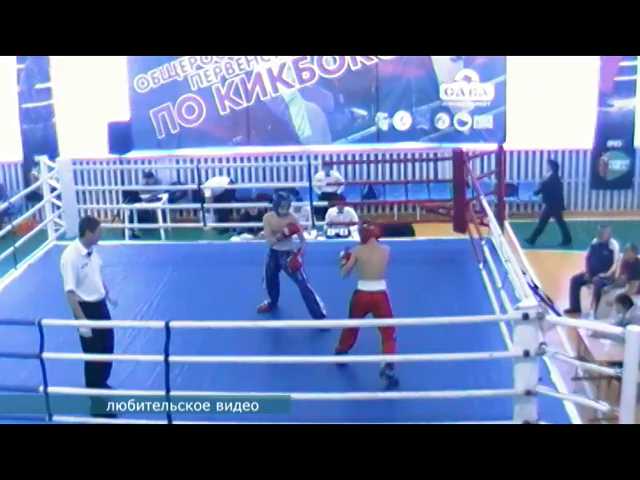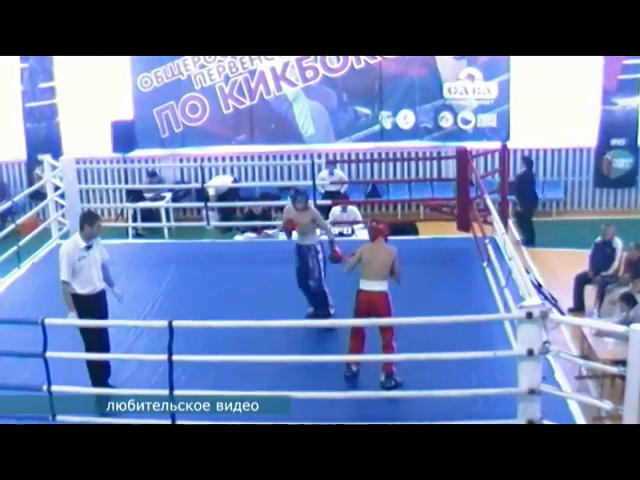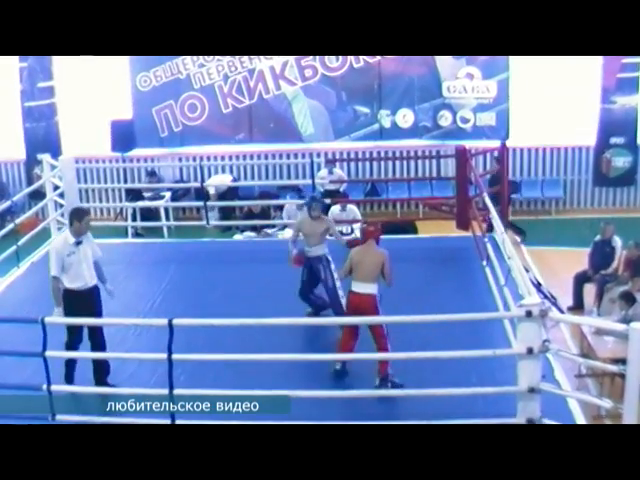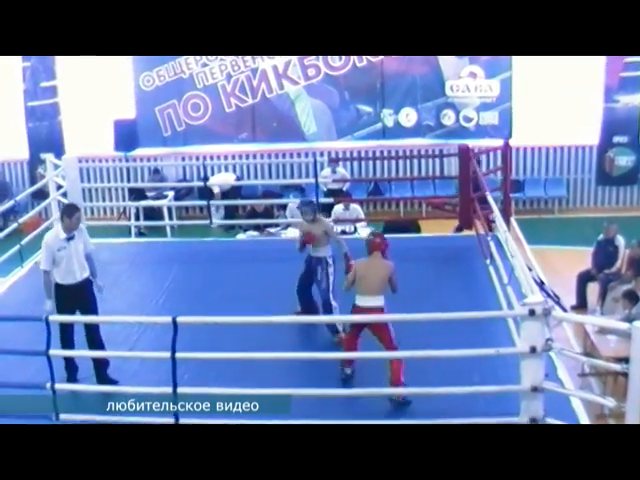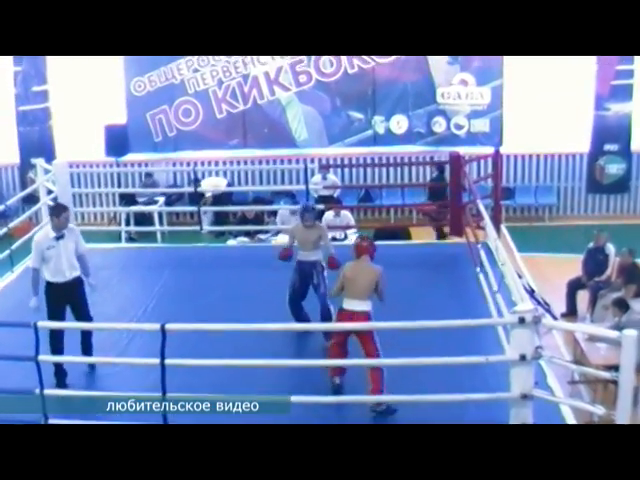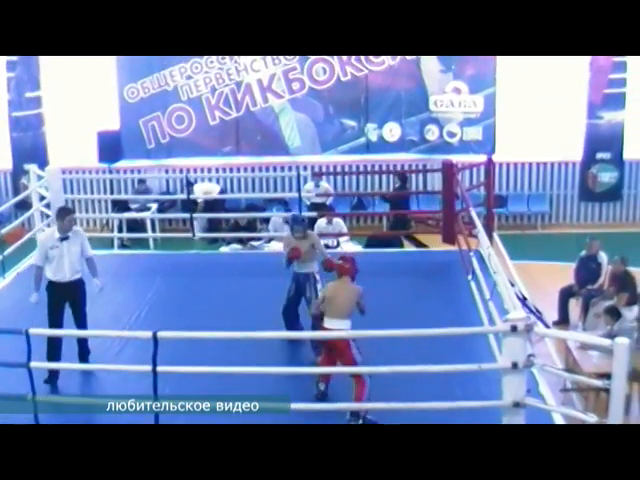
dt=0.3s
person 1, frame 1
left shoulder: (92, 248)
right shoulder: (70, 257)
right elbow: (70, 293)
left wrist: (107, 294)
right wrist: (82, 321)
left hip: (100, 304)
right hip: (86, 308)
left knee: (107, 347)
right knee: (93, 355)
left ankle: (100, 384)
right ankle: (96, 399)
person 1, frame 2
left shoulder: (96, 242)
right shoulder: (68, 249)
right elbow: (65, 283)
left wrist: (113, 287)
right wrist: (71, 311)
left hip: (99, 296)
right hip: (82, 301)
left knee: (103, 343)
right knee: (92, 346)
left ankle: (103, 382)
right ankle: (99, 390)
person 1, frame 3
left shoulder: (87, 237)
right shoulder: (58, 245)
right elbow: (55, 279)
left wrist: (105, 284)
right wrist: (58, 307)
left hip: (92, 292)
right hip: (72, 297)
left knee: (98, 338)
right knee: (74, 340)
left ankle: (102, 380)
right ankle: (69, 374)
person 1, frame 4
left shoulder: (81, 231)
right shoulder: (50, 239)
right elbow: (47, 272)
left wrist: (95, 278)
right wrist: (49, 300)
left hip: (84, 285)
right hip: (64, 291)
left knee: (93, 330)
right knee: (66, 334)
left ankle: (102, 374)
right ankle: (71, 372)
person 1, frame 5
left shoulder: (73, 231)
right shoulder: (40, 239)
right elbow: (36, 269)
left wrist: (88, 277)
right wrist: (35, 296)
left hip: (75, 284)
right hip: (54, 288)
left knee: (86, 322)
right knee: (56, 332)
left ankle: (88, 355)
right ankle: (60, 374)
person 1, frame 6
left shoulder: (79, 234)
right shoulder: (45, 238)
left elbow: (88, 257)
right elbow: (39, 266)
left wrist: (96, 278)
right wrist: (36, 291)
left hip: (76, 285)
right hip: (55, 287)
left knee: (81, 325)
right knee: (54, 330)
left ankle: (84, 357)
right ankle: (53, 373)
person 2, frame 1
left shoulder: (358, 251)
right shoulder: (386, 249)
left elbow: (344, 272)
left wrist: (344, 260)
left hip: (362, 294)
right hip: (380, 295)
left knee: (352, 325)
right knee: (388, 333)
left ankle: (340, 353)
right ankle: (388, 368)
person 2, frame 2
left shoulder: (364, 248)
right shoulder: (392, 251)
left elbow: (348, 267)
right elbow: (397, 278)
left wrist: (350, 259)
left hip: (363, 295)
right hip: (381, 296)
left knee: (357, 331)
right knee: (387, 335)
left ankle: (352, 367)
right ankle: (388, 376)
person 2, frame 3
left shoulder: (355, 252)
right shoulder: (383, 254)
left elbow: (344, 274)
right elbow: (389, 281)
left hip: (354, 297)
right hip: (371, 300)
left knee: (349, 331)
right knee: (382, 340)
left ankle: (340, 365)
right ankle: (384, 380)
person 2, frame 4
left shoulder: (360, 263)
right shoulder: (389, 265)
left elbow: (346, 285)
right elbow: (394, 289)
left hip: (359, 310)
right hip: (377, 312)
left knee: (350, 337)
right knee: (393, 350)
left ankle: (347, 370)
person 2, frame 5
left shoulder: (348, 267)
right shoulder: (377, 270)
left elbow: (335, 293)
right elbow: (382, 297)
left hip: (345, 315)
right hip: (363, 318)
left knee: (337, 348)
right knee: (374, 360)
left ankle: (336, 381)
right ankle: (378, 402)
person 2, frame 6
left shoulder: (329, 287)
right shoulder: (357, 290)
left elbow: (314, 310)
right elbow: (363, 311)
left hip: (326, 332)
right hip: (342, 336)
left knee: (328, 358)
right knee: (360, 376)
left ankle: (322, 387)
right ankle: (355, 416)
person 3, frame 1
left shoulder: (292, 218)
right shoulder: (268, 218)
left elbow: (302, 239)
right elbow: (269, 242)
left wrist: (298, 254)
right wrist: (283, 234)
left hip: (289, 254)
right hip: (274, 254)
left knee: (303, 285)
right knee: (270, 281)
left ankle: (320, 316)
right ankle: (272, 303)
person 3, frame 2
left shoulder: (312, 212)
right shoulder: (288, 211)
left elbow: (326, 228)
right elbow: (288, 236)
left wrist: (333, 245)
right wrist: (286, 229)
left hip: (313, 248)
right hip: (300, 247)
left knee: (318, 282)
right knee: (302, 280)
left ankle: (326, 314)
right ankle: (318, 308)
person 3, frame 3
left shoulder: (327, 222)
right shoulder: (300, 222)
left elbow: (339, 238)
right elbow: (292, 241)
left wrist: (348, 243)
right wrist: (294, 252)
left hip: (323, 260)
right hip: (308, 260)
left knee: (334, 293)
right knee: (304, 293)
right ankle: (321, 305)
person 3, frame 4
left shoulder: (325, 224)
right shoulder: (302, 225)
left elbow: (339, 241)
right elbow: (300, 249)
left wrist: (348, 258)
right wrist: (302, 242)
left hip: (324, 261)
right hip: (311, 259)
left knee: (327, 296)
right knee: (301, 288)
left ankle: (337, 330)
right ankle: (308, 309)
person 3, frame 5
left shoulder: (321, 229)
right shoulder: (295, 230)
left elbow: (328, 246)
right elbow: (288, 250)
left wrist: (332, 257)
right wrist: (285, 253)
left hip: (316, 266)
right hip: (300, 265)
left knee: (324, 301)
right knee: (294, 299)
left ankle: (330, 336)
right ankle: (304, 322)
person 3, frame 6
left shoulder: (312, 237)
right shoulder: (288, 240)
left elbow: (323, 253)
right elbow: (287, 265)
left wrist: (328, 261)
right wrist: (289, 257)
left hip: (311, 277)
right hip: (297, 276)
right knee: (288, 309)
left ankle: (320, 351)
right ankle: (296, 332)
